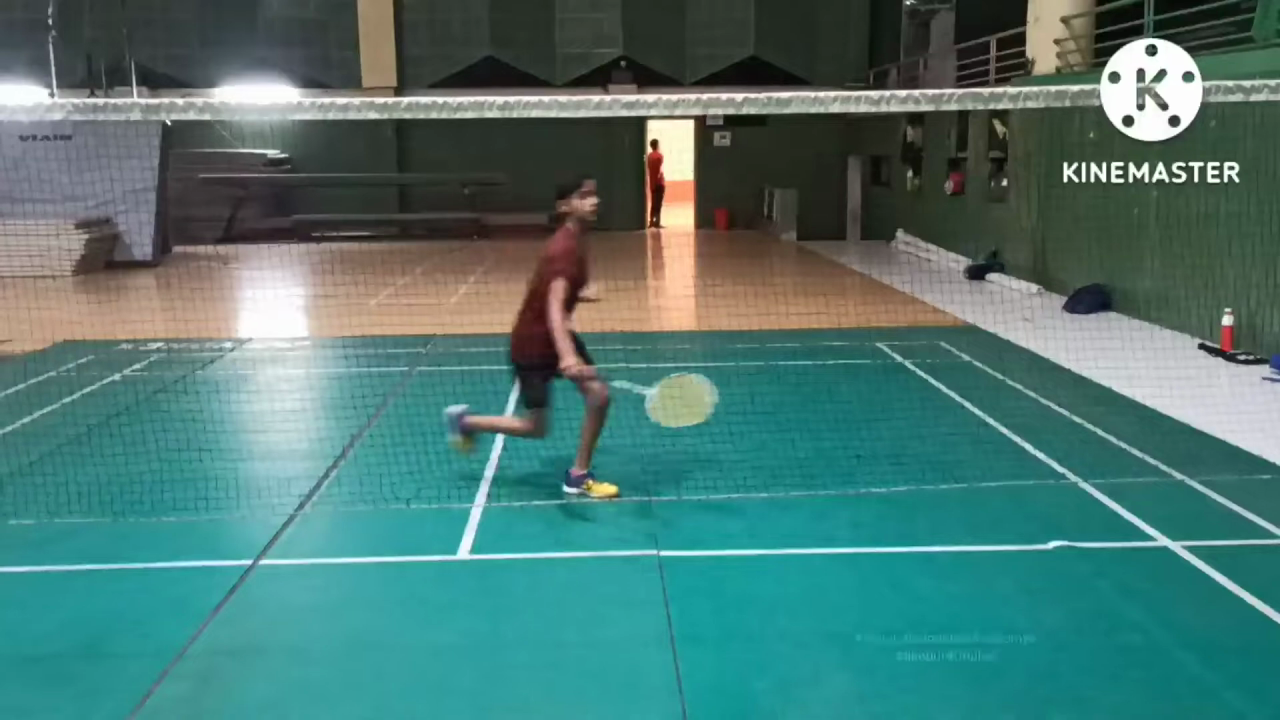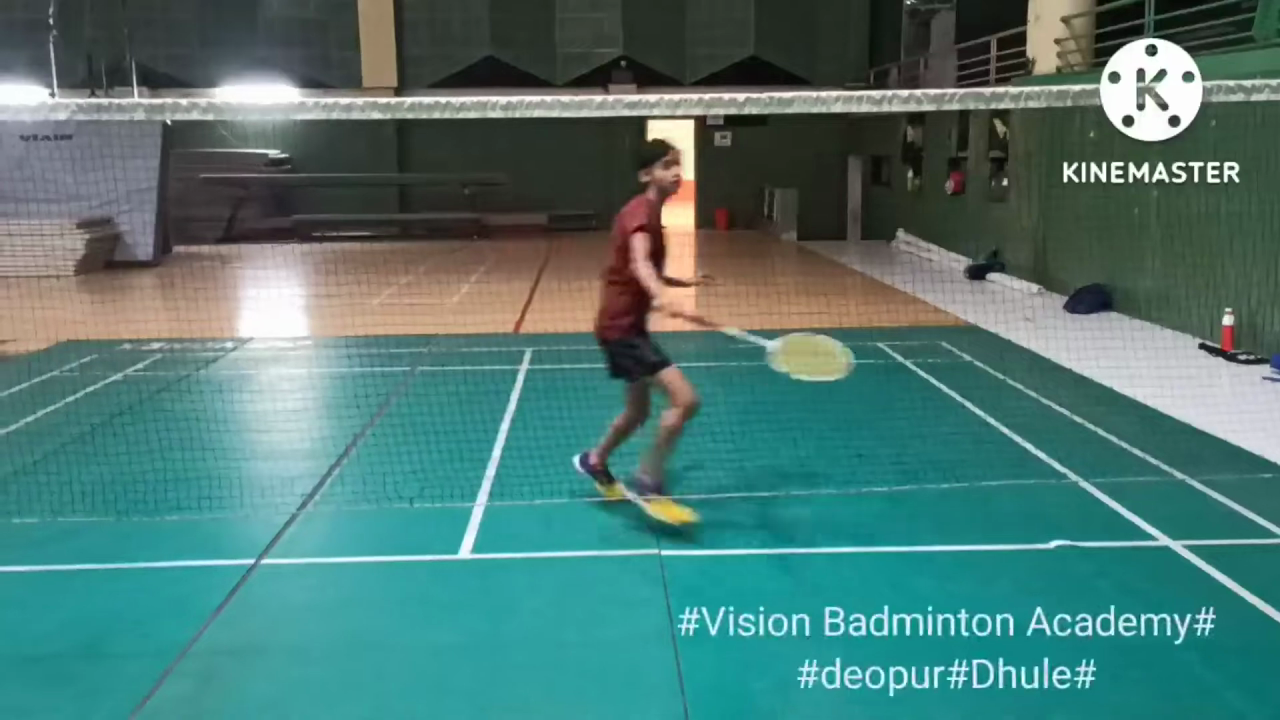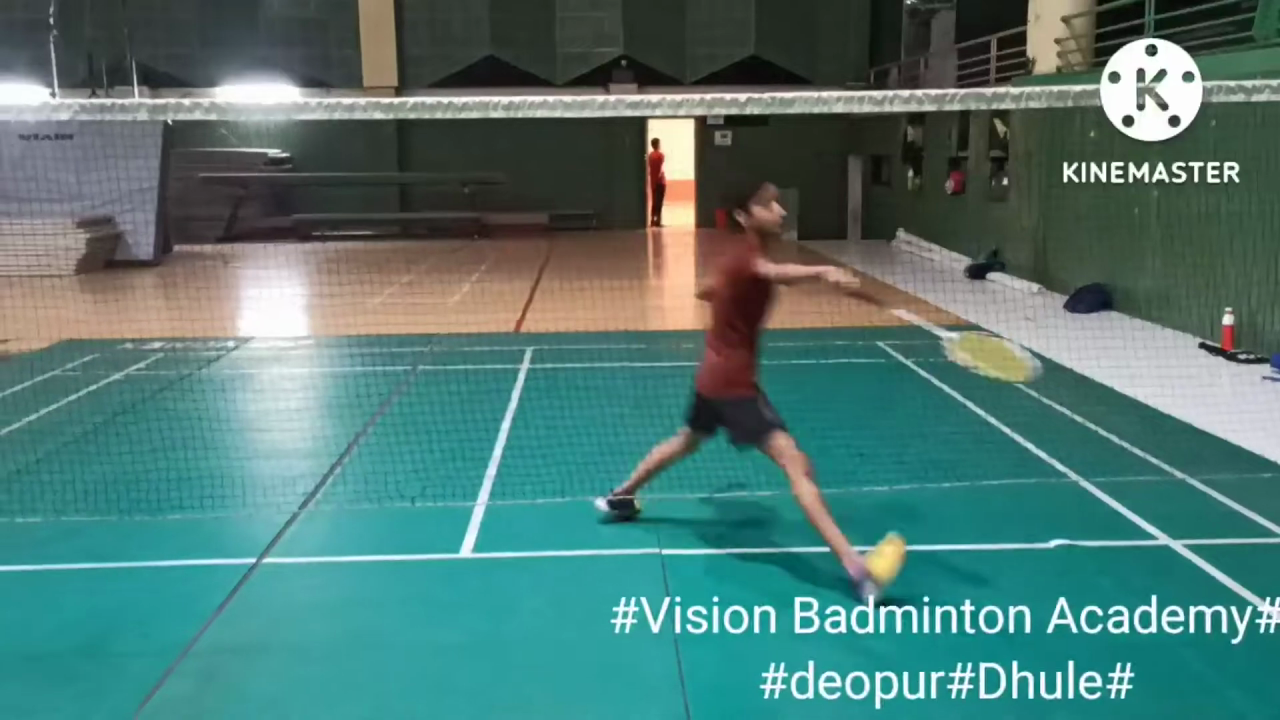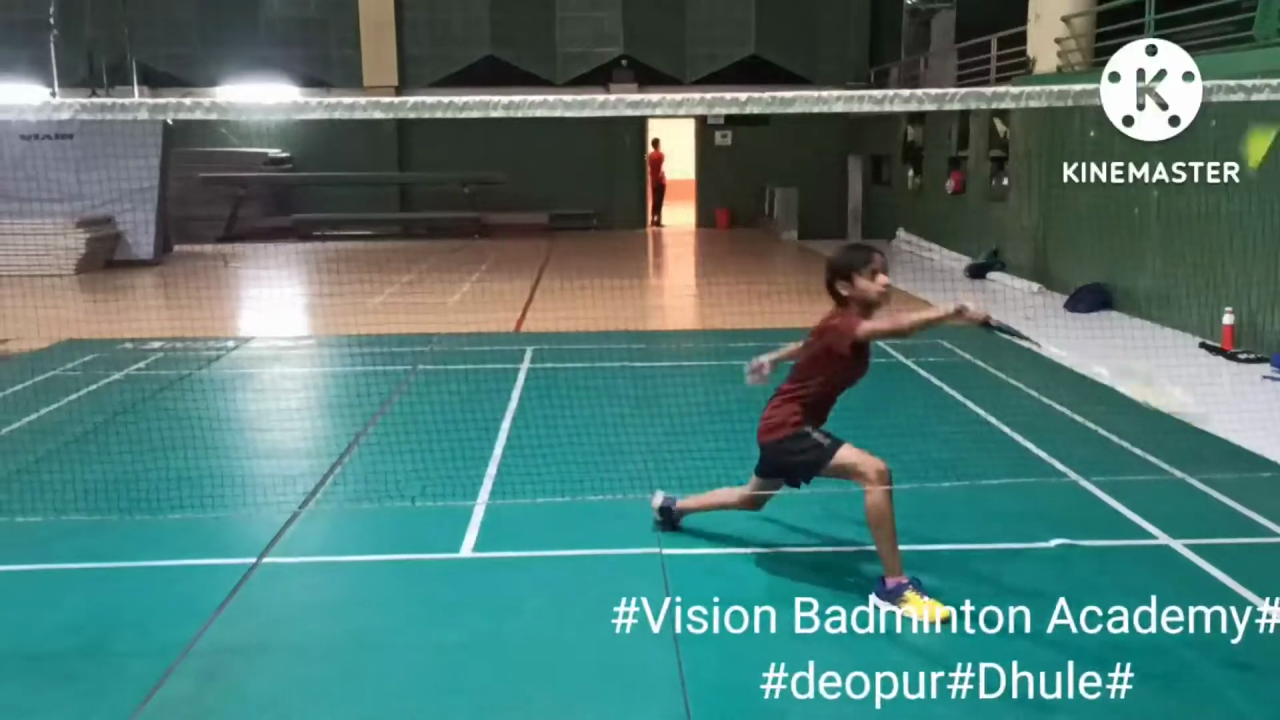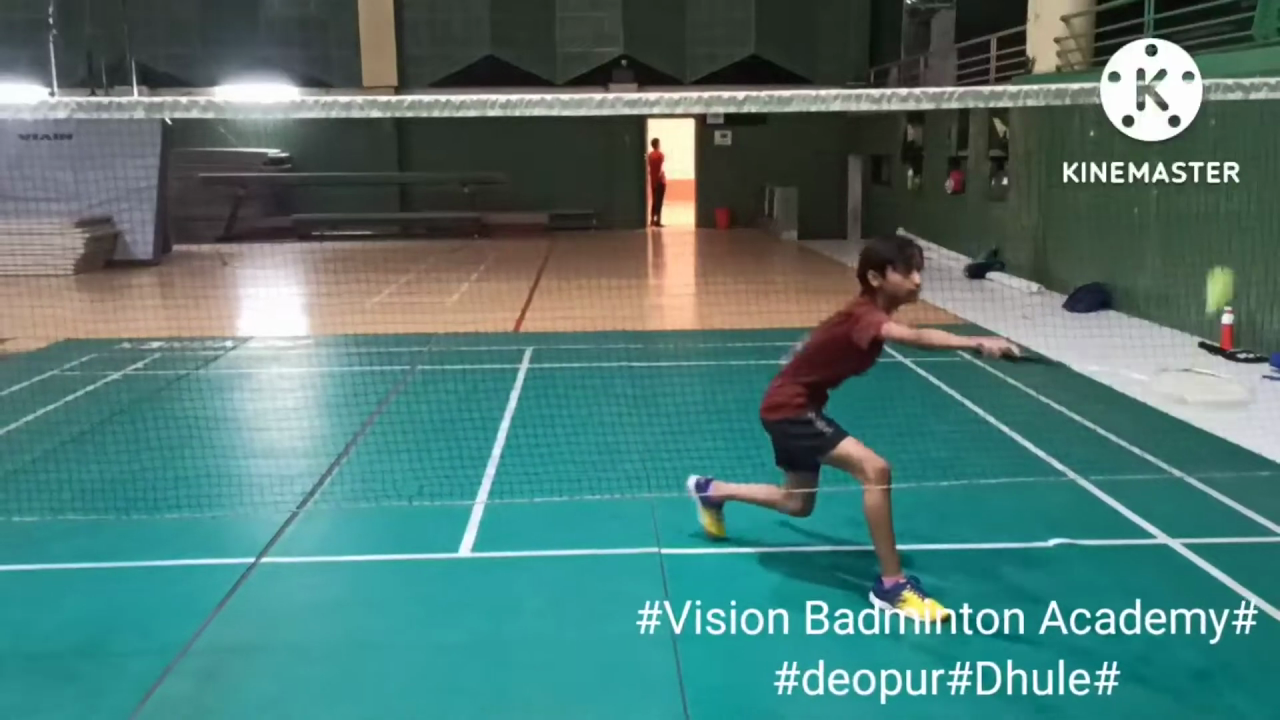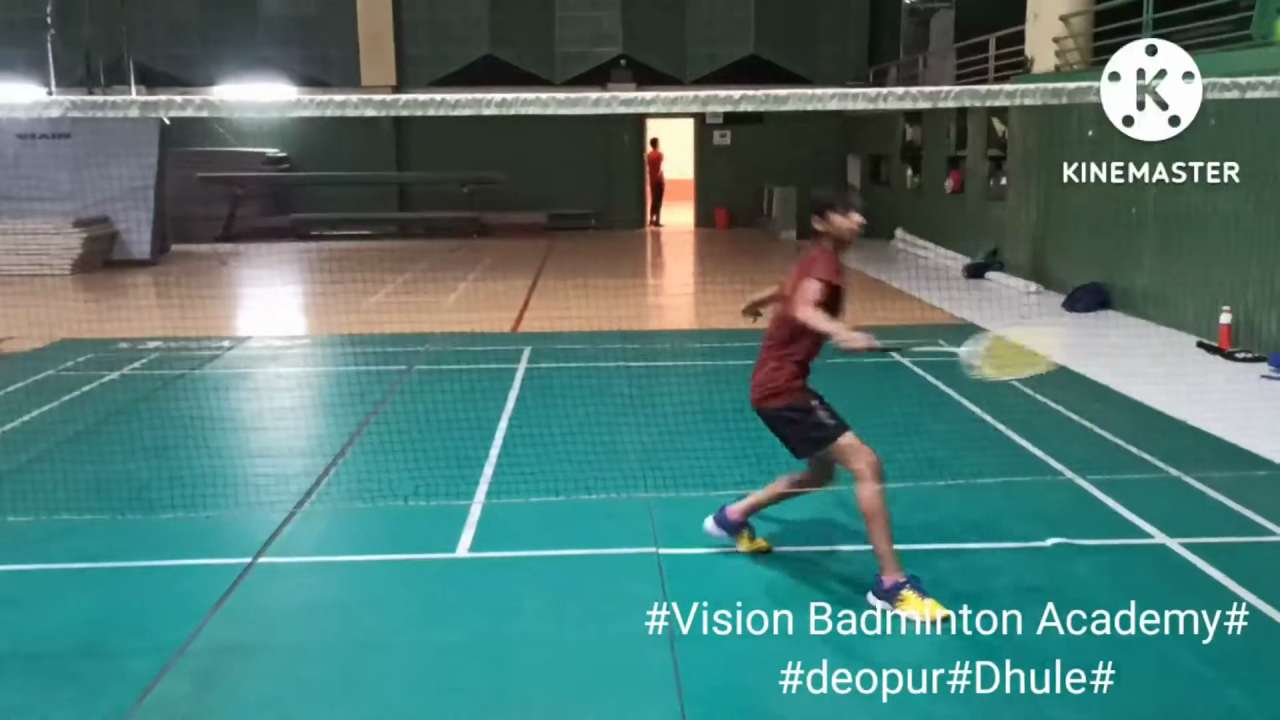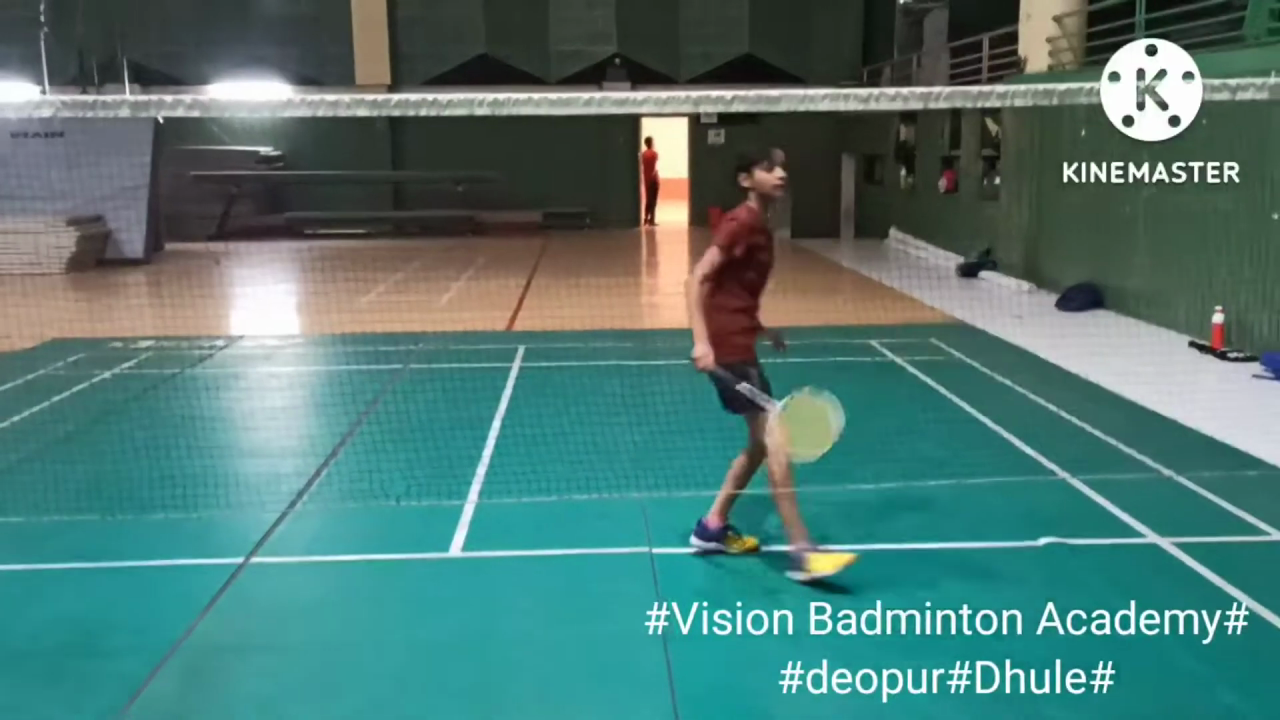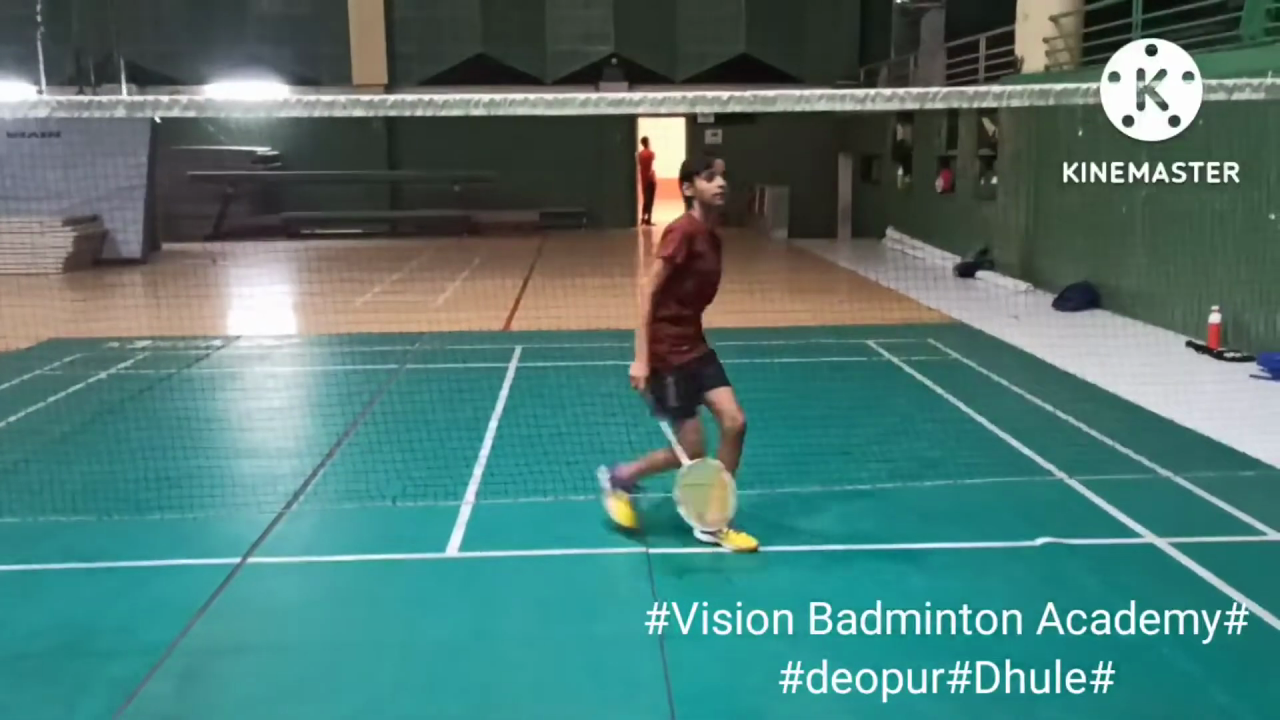
dt=0.2s
person 1, frame 1
left shoulder: (575, 242)
right shoulder: (565, 249)
right elbow: (554, 307)
left wrist: (577, 297)
right wrist: (566, 354)
left hip: (555, 334)
right hip: (533, 344)
left knee: (599, 396)
right knee: (535, 428)
left ankle: (579, 475)
right ankle: (464, 420)
person 1, frame 2
left shoulder: (647, 212)
right shoulder: (641, 212)
right elbow: (639, 262)
left wrist: (680, 282)
right wrist: (661, 292)
left hip: (629, 324)
right hip: (621, 324)
left knee: (639, 411)
right knee: (686, 400)
left ankle: (595, 463)
right ankle: (650, 486)
person 1, frame 3
left shoulder: (741, 257)
right shoulder: (747, 257)
left elbow: (709, 291)
right elbow: (779, 272)
right wrist: (824, 272)
left hip: (715, 379)
right hip: (733, 384)
left knee: (685, 444)
right knee: (798, 466)
left ankle: (619, 497)
right ankle: (857, 569)
person 1, frame 4
left shoulder: (845, 322)
right shoulder: (842, 326)
left elbow: (804, 347)
right elbow: (894, 326)
left wrist: (771, 359)
right wrist: (953, 312)
left hip: (782, 424)
right hip: (786, 429)
left knee: (752, 497)
right knee: (875, 473)
left ankle: (672, 506)
right ankle: (894, 586)
person 1, frame 5
left shoulder: (869, 312)
right shoulder: (866, 317)
left elbow: (817, 337)
right elbow: (914, 336)
left wrist: (796, 357)
right wrist: (979, 343)
left hip: (795, 405)
right hip: (787, 409)
left knee: (798, 502)
right knee: (876, 471)
left ankle: (709, 491)
right ankle: (891, 585)
person 1, frame 6
left shoulder: (815, 261)
right shoulder: (822, 261)
left elbow: (783, 293)
right elbow: (803, 310)
left wrist: (756, 303)
right wrist: (839, 331)
left hip: (778, 383)
right hip: (783, 389)
left knee: (820, 473)
right knee: (867, 466)
left ankle: (731, 518)
right ankle: (891, 584)
person 1, frame 7
left shoulder: (759, 226)
right shoulder: (742, 223)
right elbow: (696, 280)
left wrist: (762, 328)
right wrist: (701, 340)
left hip: (738, 342)
right hip: (727, 346)
left knee: (760, 441)
right knee: (774, 440)
left ankle: (712, 527)
right ankle: (802, 553)
person 1, frame 8
left shoulder: (711, 237)
right shoulder: (682, 232)
right elbow: (648, 294)
right wrist: (641, 358)
left hip: (694, 345)
right hip: (666, 352)
left knee: (735, 423)
right knee: (691, 451)
right ankle: (619, 479)
